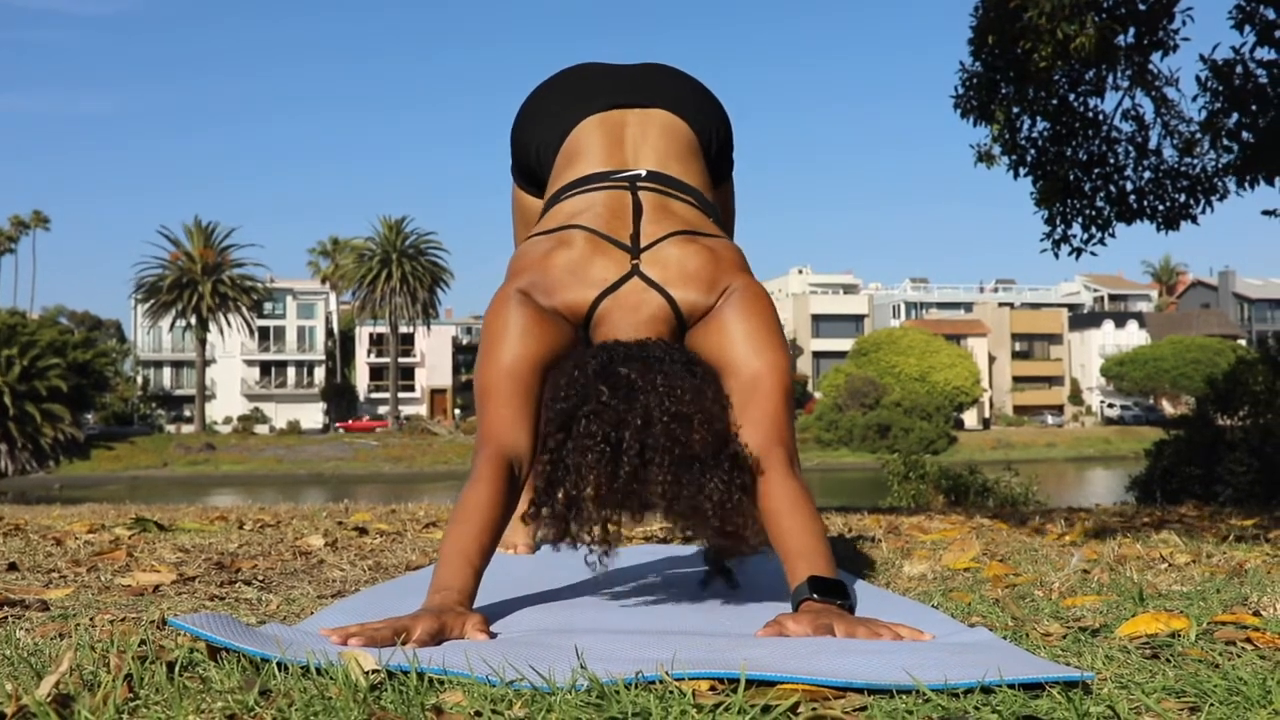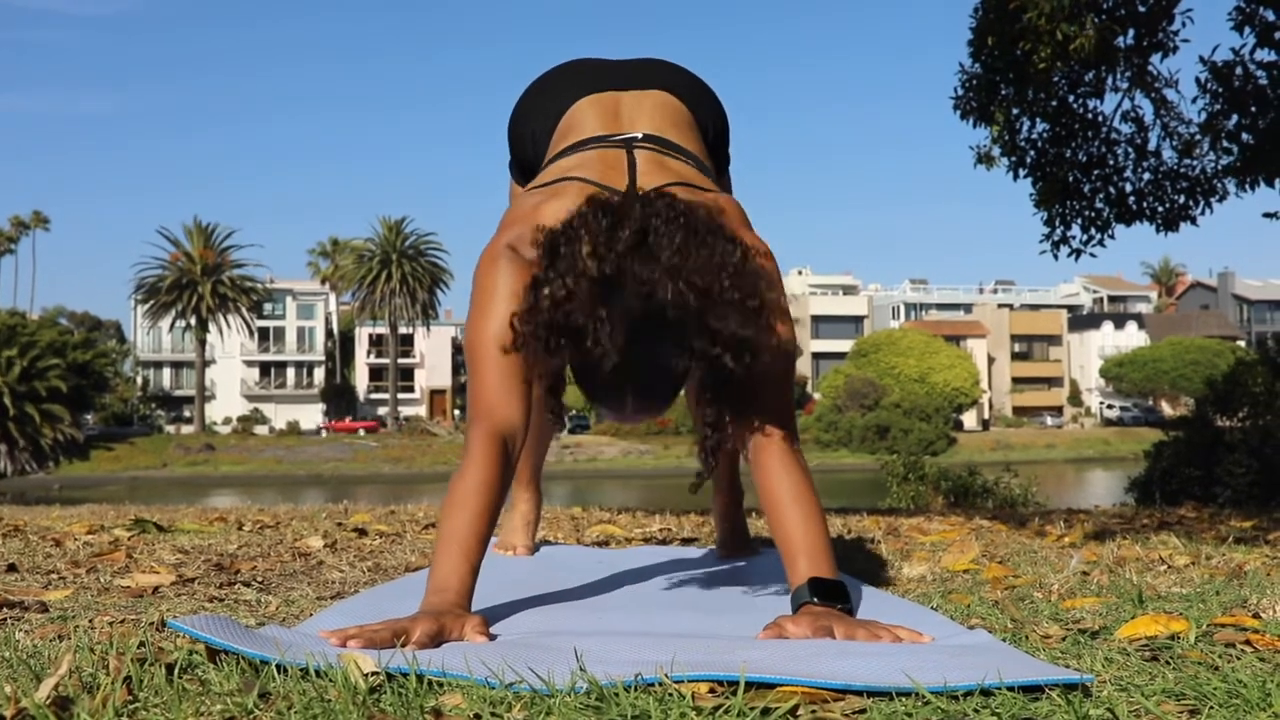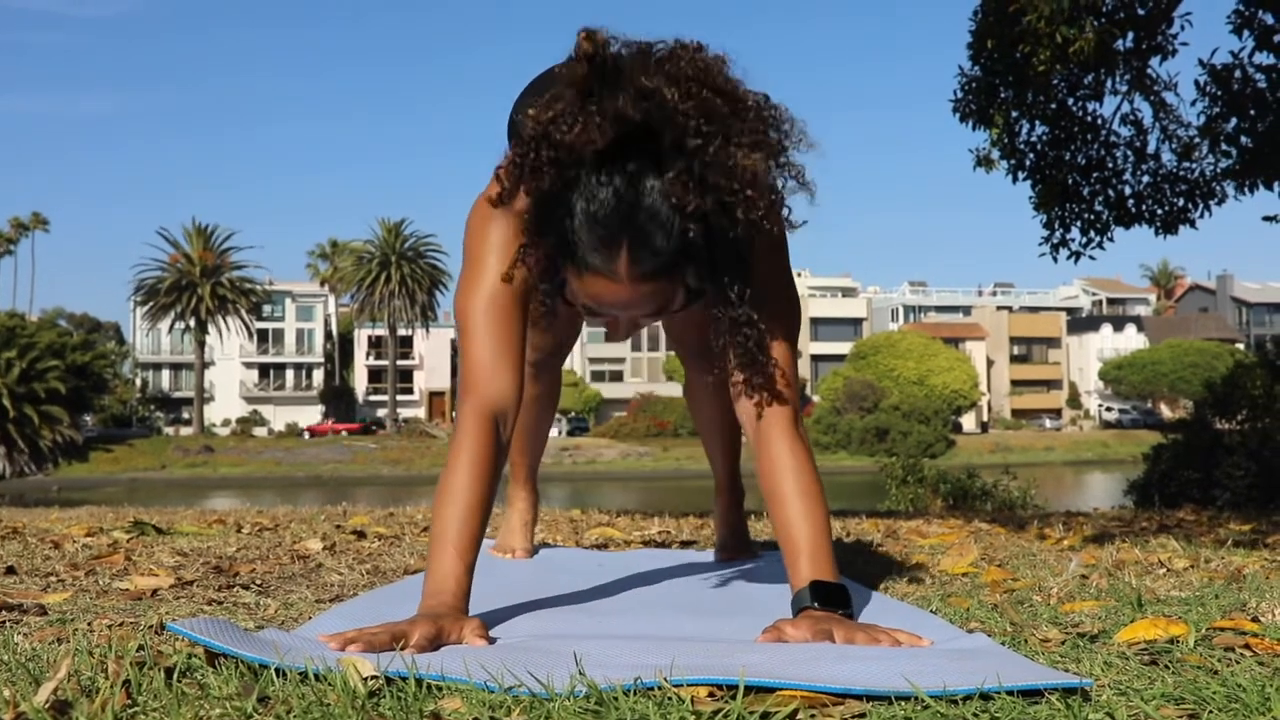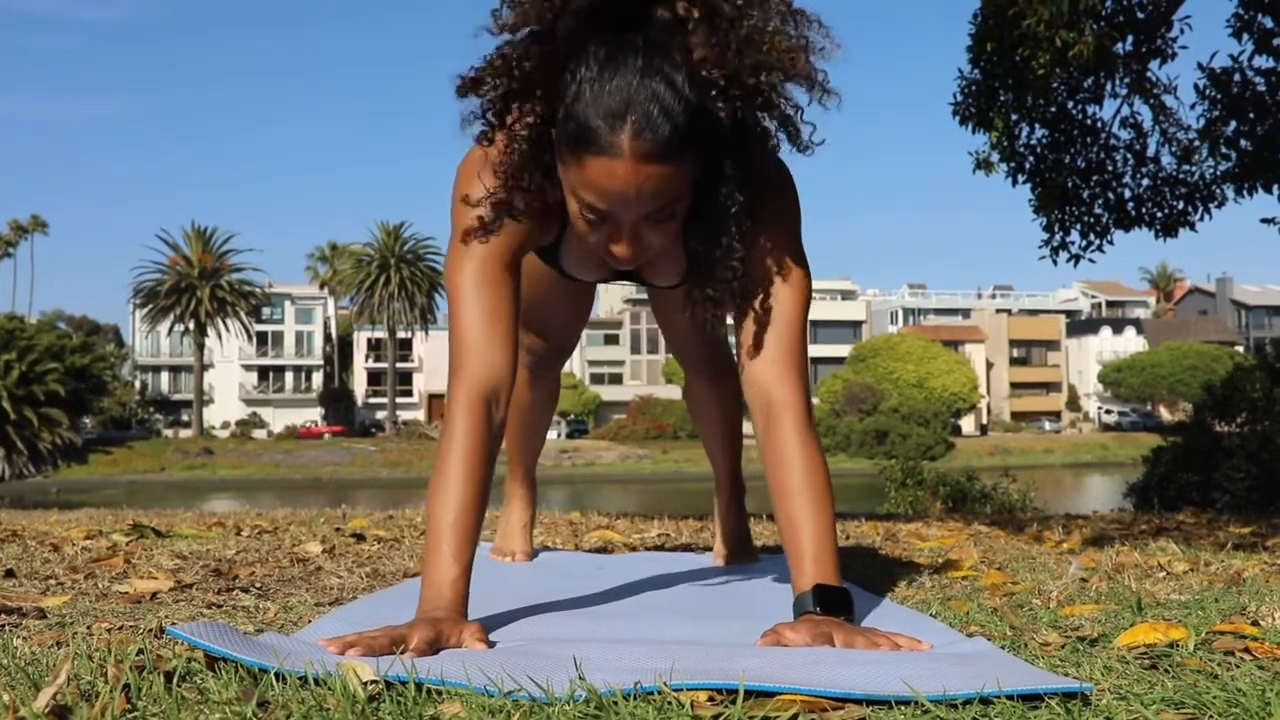
dt=0.3s
person 1, frame 1
left shoulder: (728, 301)
right shoulder: (534, 302)
left elbow: (771, 459)
right elbow: (497, 460)
left wrist: (822, 597)
right wrist: (444, 603)
left knee: (722, 374)
right knee: (534, 369)
left ankle: (725, 511)
right ankle: (533, 503)
person 1, frame 2
left shoulder: (733, 255)
right shoulder: (522, 256)
left elbow: (772, 433)
right elbow: (489, 437)
left wrist: (821, 599)
right wrist: (443, 605)
left knee: (726, 358)
right knee: (528, 358)
left ankle: (727, 501)
right ankle: (525, 498)
person 1, frame 3
left shoulder: (742, 225)
right shoulder: (513, 218)
left elbow: (771, 413)
right elbow: (484, 412)
left wrist: (821, 601)
right wrist: (442, 605)
left knee: (711, 354)
right knee: (539, 350)
left ankle: (727, 499)
right ankle: (522, 496)
person 1, frame 4
left shoulder: (755, 186)
right shoulder: (503, 172)
left elbow: (780, 398)
right elbow: (476, 393)
left wrist: (822, 603)
right wrist: (441, 607)
right hip: (550, 220)
left knee: (707, 354)
right knee: (538, 351)
left ankle: (729, 500)
right ankle: (520, 494)
